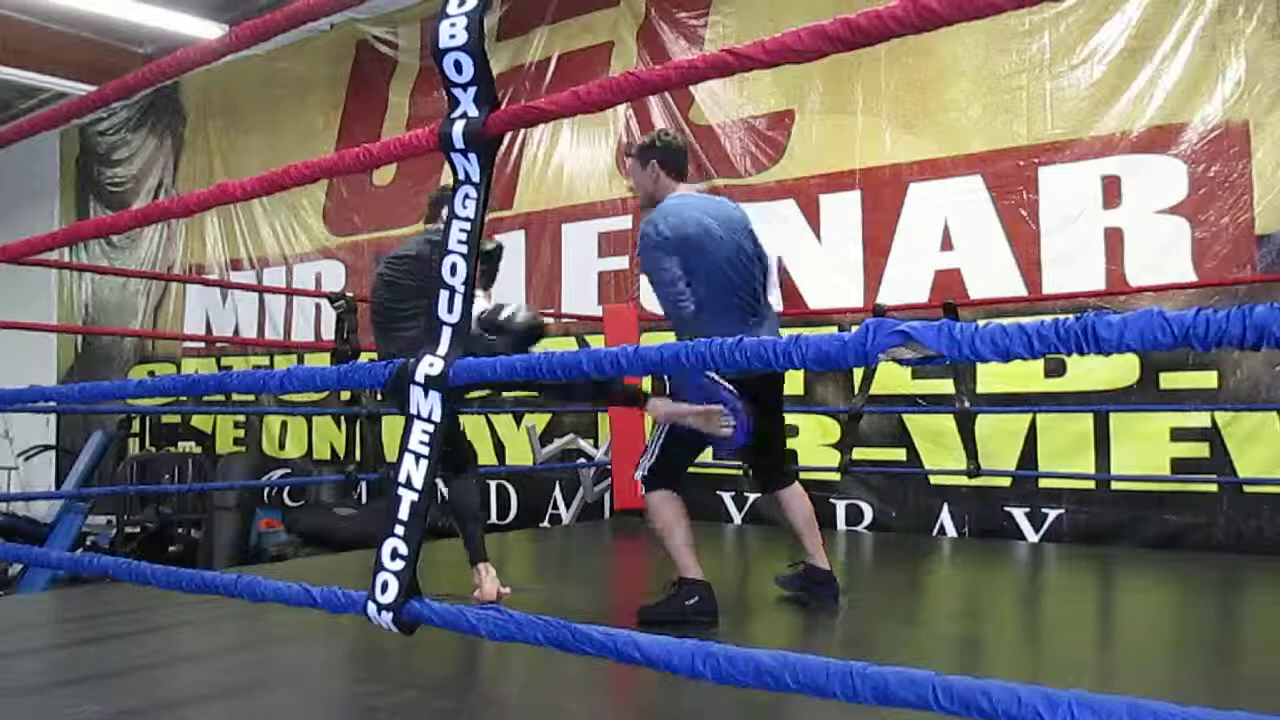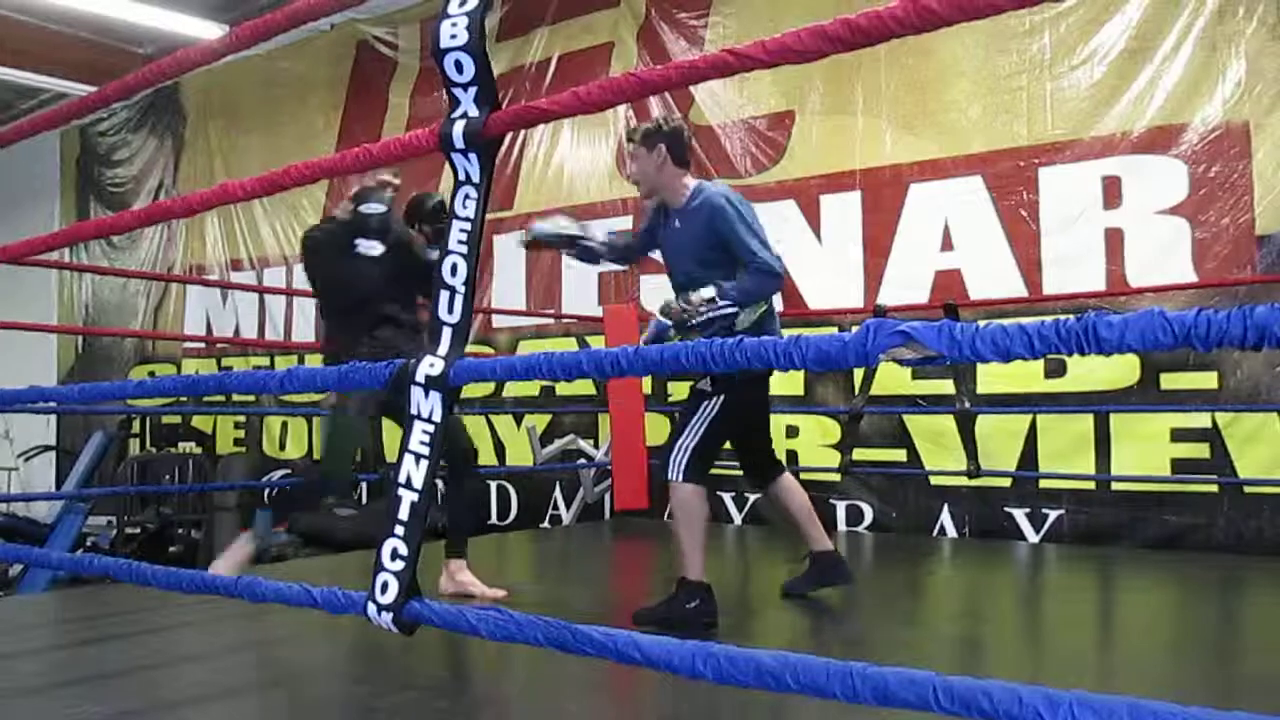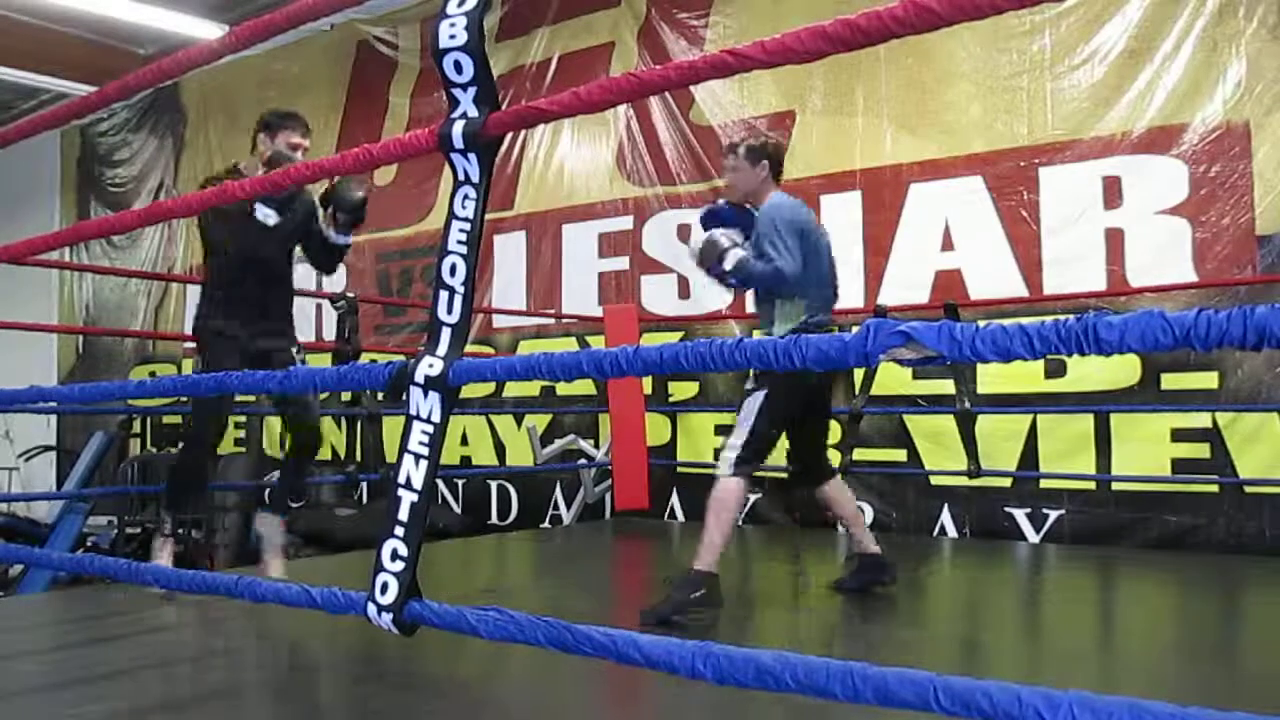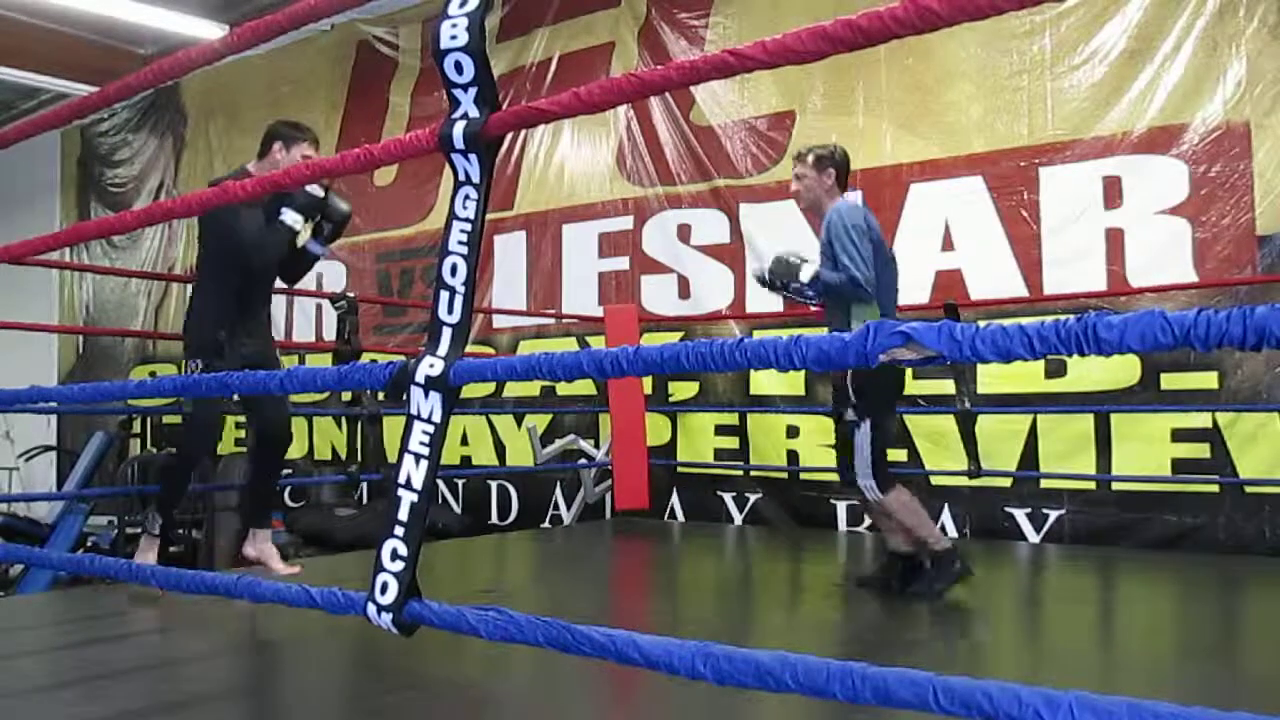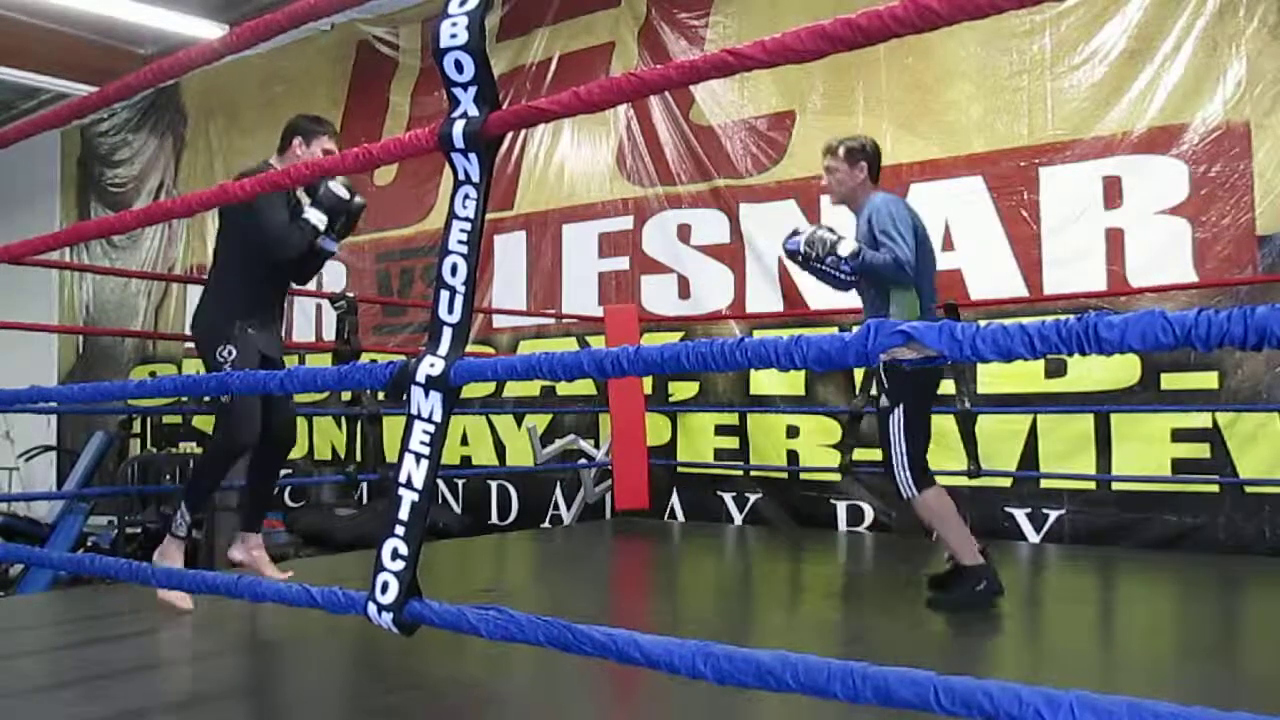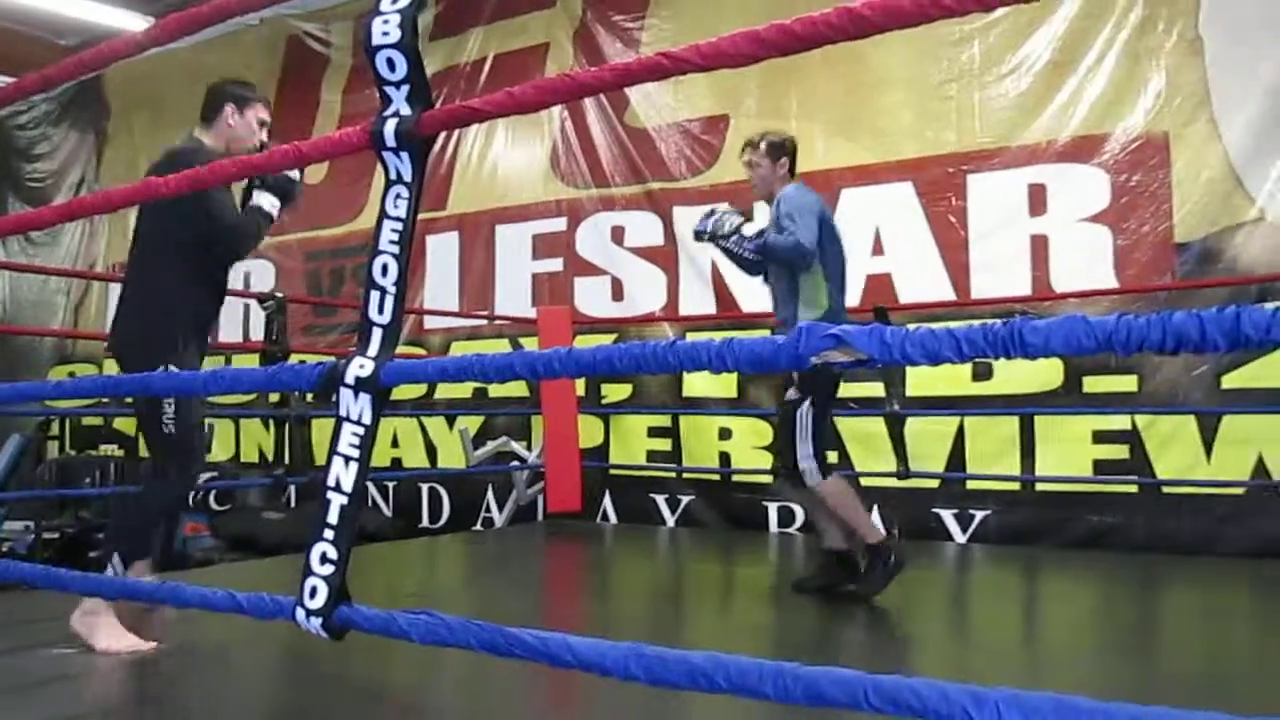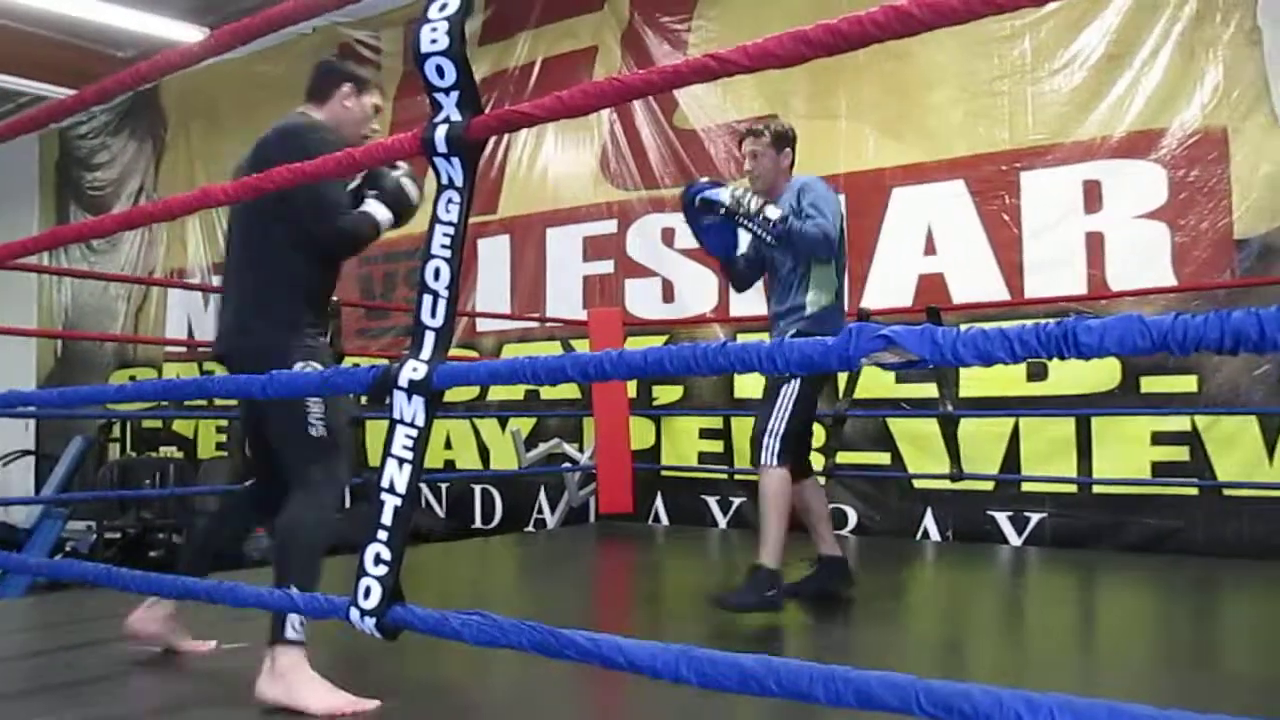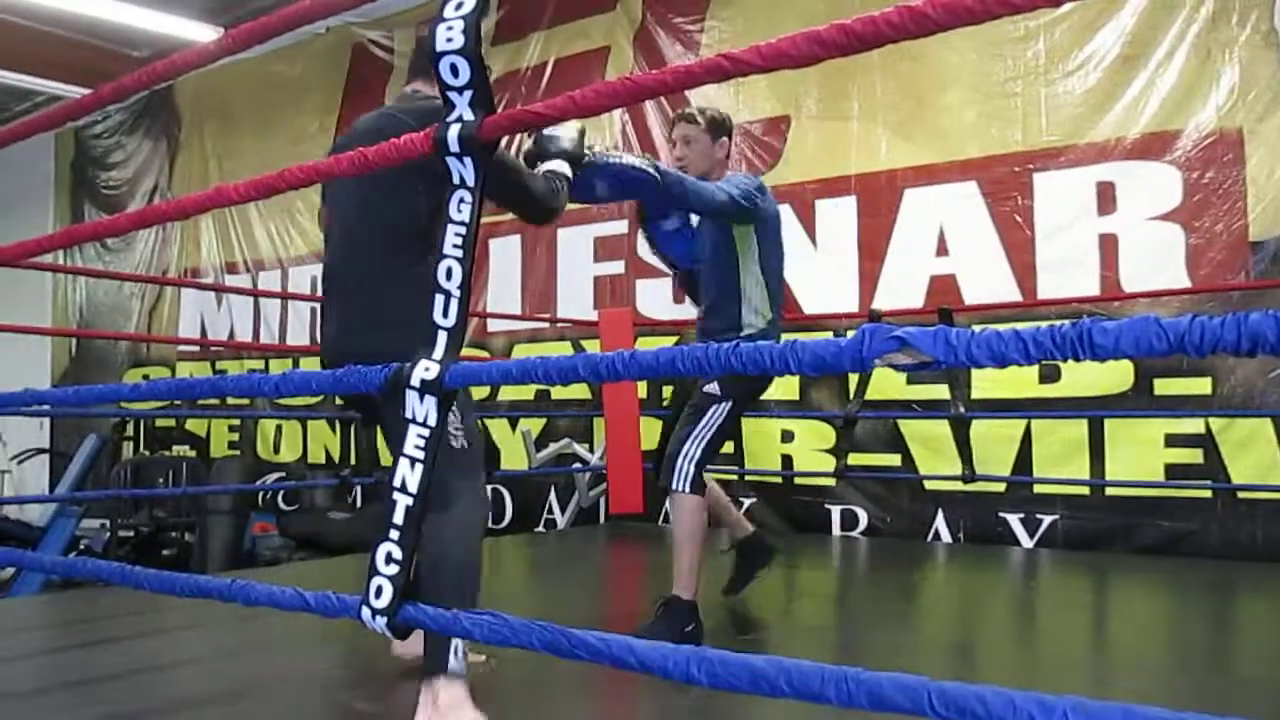
dt=0.4s
person 1, frame 1
left shoulder: (400, 258)
right shoulder: (434, 246)
left wrist: (481, 283)
left hip: (402, 374)
left knee: (459, 468)
left ankle: (483, 574)
person 1, frame 2
left shoulder: (394, 233)
right shoulder: (321, 238)
left elbow: (435, 290)
right elbow: (352, 293)
left wrist: (435, 241)
right wrist: (369, 234)
left hip: (406, 367)
right hip: (356, 366)
left knee: (459, 456)
right knee: (336, 470)
left ankle: (456, 569)
right ankle: (247, 543)
person 1, frame 3
left shoulder: (295, 199)
right shoulder: (219, 190)
left elbow: (325, 261)
right elbow: (232, 252)
left wrist: (344, 227)
right wrist: (269, 203)
left hip: (276, 334)
right hip: (224, 333)
left knee: (308, 430)
right knee: (203, 437)
left ankle: (273, 519)
right ankle: (164, 543)
person 1, frame 4
left shoulder: (275, 201)
right shoulder: (230, 195)
left elbow: (289, 271)
right elbow: (258, 255)
left wrist: (323, 237)
right wrist: (296, 210)
left hip: (253, 338)
right hip: (211, 337)
left knee: (275, 434)
right knee: (199, 440)
left ankle: (258, 536)
right ankle: (151, 540)
person 1, frame 5
left shoulder: (291, 197)
left elbow: (298, 270)
right elbow: (280, 248)
left wrist: (335, 229)
right wrist: (320, 211)
left hip: (263, 333)
right hip: (229, 328)
left knee: (279, 435)
right knee: (239, 431)
left ankle: (249, 543)
right ankle: (174, 547)
person 1, frame 6
left shoulder: (190, 165)
right shoulder: (194, 163)
left elbow: (211, 246)
right elbow: (234, 240)
left wrist: (266, 194)
right wrist: (271, 192)
left hip: (167, 337)
right hip: (163, 341)
left knee: (175, 460)
right knee: (178, 464)
left ankle: (140, 570)
right ankle: (98, 603)
person 1, frame 7
left shoulder: (279, 149)
right shoulder: (306, 140)
right elbow: (336, 236)
left wrist: (365, 193)
right wrist: (386, 200)
left hip: (254, 341)
right hip: (280, 342)
left knee: (271, 482)
right knee: (324, 477)
left ankle: (158, 609)
right ankle: (286, 665)
person 1, frame 8
left shoulder: (357, 136)
right shoulder: (433, 119)
right elbow: (531, 199)
right wrist: (558, 153)
left hip: (348, 344)
right hip: (398, 343)
left knee: (439, 479)
right knee: (460, 494)
left ankle: (419, 630)
person 2, frame 1
left shoulder: (657, 231)
right shoulder: (726, 211)
left elbow: (683, 310)
left wrist: (706, 382)
right hip: (760, 366)
left knee: (653, 476)
right knee: (772, 469)
left ankle: (692, 591)
right ankle: (819, 570)
person 2, frame 2
left shoulder: (717, 203)
right shoulder: (665, 211)
left elbow: (770, 273)
right elbow: (627, 250)
left wrist: (710, 301)
right wrist: (568, 238)
left knee: (682, 462)
right knee: (760, 464)
left ankle: (695, 595)
right ankle: (827, 558)
person 2, frame 3
left shoulder: (777, 212)
right shoulder: (789, 212)
left elbow: (784, 277)
left wrist: (730, 257)
right wrist: (729, 251)
left knee: (735, 459)
right knee: (811, 465)
left ankle: (701, 582)
right ankle: (870, 559)
person 2, frame 4
left shoulder: (843, 218)
right shoulder: (843, 219)
left elbow: (860, 285)
left wrist: (805, 275)
right wrist: (799, 280)
left hip: (868, 359)
left knee: (867, 474)
right knee: (861, 467)
left ankle: (946, 555)
right ankle: (904, 558)
person 2, frame 5
left shoulder: (884, 209)
right shoulder: (874, 214)
left elbow: (901, 269)
right elbow: (864, 280)
left wrist: (843, 249)
right wrist: (821, 258)
left hip: (907, 354)
right hip: (903, 353)
left knee: (908, 472)
right knee: (907, 467)
left ankle: (978, 574)
right ankle: (966, 560)
person 2, frame 6
left shoulder: (797, 199)
right shoulder: (788, 207)
left elbow: (801, 250)
left wrist: (744, 232)
right wrist: (739, 242)
left knee: (806, 462)
right knee: (800, 458)
left ankle: (880, 546)
right ankle: (838, 555)
person 2, frame 7
left shoulder: (810, 190)
right shoulder: (766, 208)
left elbow: (825, 241)
right elbow: (741, 279)
left wrist: (762, 217)
right wrist: (721, 236)
left hip: (811, 334)
right hip: (795, 338)
left knee: (771, 448)
right knee: (791, 457)
left ankle: (766, 577)
right ankle: (830, 564)
person 2, frame 8
left shoulder: (746, 190)
right shoulder: (688, 205)
left elbow: (708, 190)
right hip: (713, 352)
left knee: (682, 467)
right knee: (690, 463)
left ankle: (680, 614)
right ankle: (751, 540)
